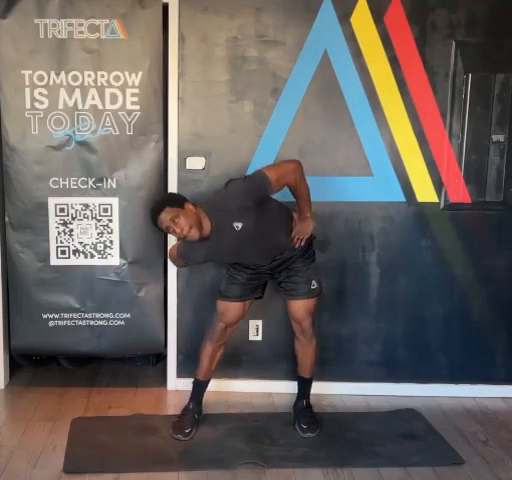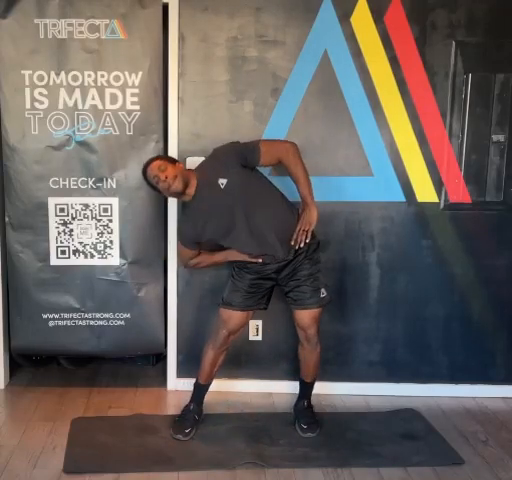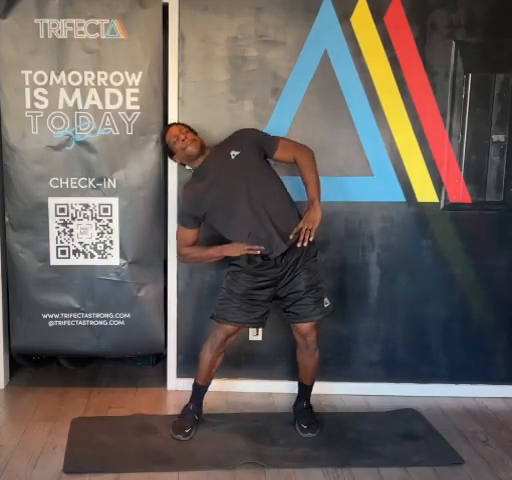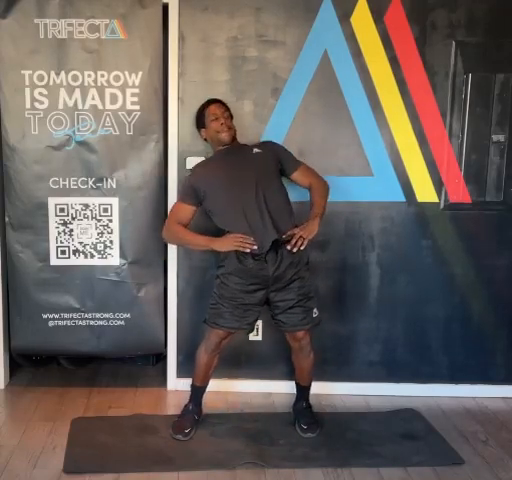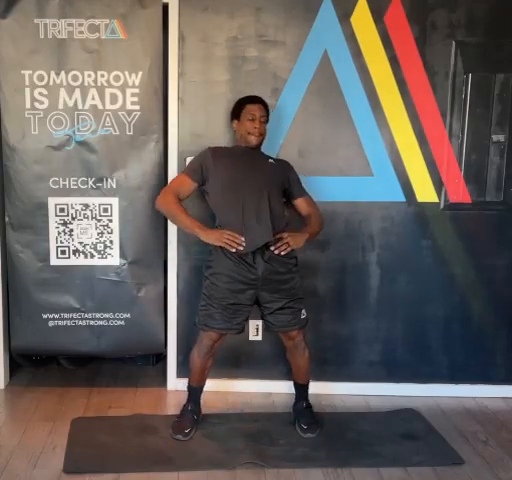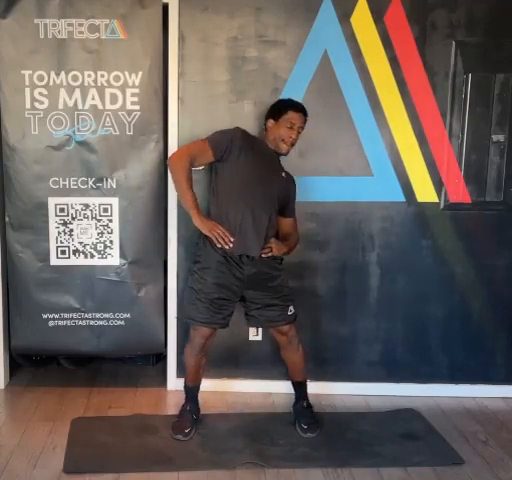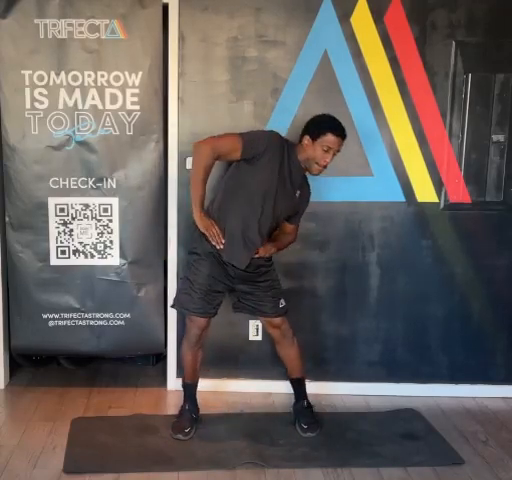
dt=0.4s
person 1, frame 1
left shoulder: (235, 198)
right shoulder: (193, 250)
left elbow: (292, 168)
right elbow: (174, 255)
left wrist: (306, 217)
right wrist: (223, 254)
left hip: (293, 252)
right hip: (247, 264)
left knee: (303, 325)
right knee: (221, 327)
left ankle: (303, 403)
right ankle: (194, 406)
person 1, frame 2
left shoulder: (224, 159)
right shoulder: (189, 222)
left elbow: (287, 149)
right elbow: (190, 259)
left wrist: (309, 206)
right wrist: (231, 253)
left hip: (298, 253)
right hip: (252, 266)
left knee: (308, 331)
right knee: (224, 332)
left ankle: (304, 403)
right ankle: (194, 406)
person 1, frame 3
left shoulder: (243, 141)
right shoulder: (192, 195)
left elbow: (303, 154)
right elbow: (185, 250)
left wrist: (314, 206)
right wrist: (226, 249)
left hip: (295, 256)
right hip: (250, 268)
left knee: (306, 336)
right knee: (220, 335)
left ankle: (303, 404)
right ankle: (193, 407)
person 1, frame 4
left shoulder: (269, 151)
right shoulder: (201, 174)
left elbow: (318, 183)
right elbow: (171, 229)
left wrist: (313, 222)
right wrist: (215, 242)
left hip: (287, 259)
right hip: (240, 265)
left knee: (300, 338)
right knee: (215, 337)
left ankle: (302, 404)
right ankle: (193, 406)
person 1, frame 5
left shoulder: (281, 167)
right shoulder: (212, 158)
left elbow: (314, 215)
right elbow: (165, 200)
left wrist: (303, 235)
right wrist: (204, 232)
left hip: (277, 263)
right hip: (230, 262)
left knee: (295, 337)
right knee: (209, 338)
left ankle: (302, 404)
right ankle: (192, 407)
person 1, frame 6
left shoulder: (286, 179)
right shoulder: (236, 141)
left elbow: (290, 232)
right elbow: (179, 160)
left wrist: (283, 245)
right wrist: (198, 217)
left hip: (265, 265)
right hip: (219, 259)
left knee: (287, 334)
right knee: (200, 335)
left ankle: (302, 404)
right ankle: (190, 407)
person 1, frame 7
left shoulder: (303, 190)
right shoulder: (270, 145)
right elbow: (205, 148)
left wrist: (272, 245)
right wrist: (198, 212)
left hip: (255, 262)
right hip: (210, 253)
left knee: (281, 328)
right knee: (195, 328)
left ankle: (302, 403)
right ankle: (189, 406)
